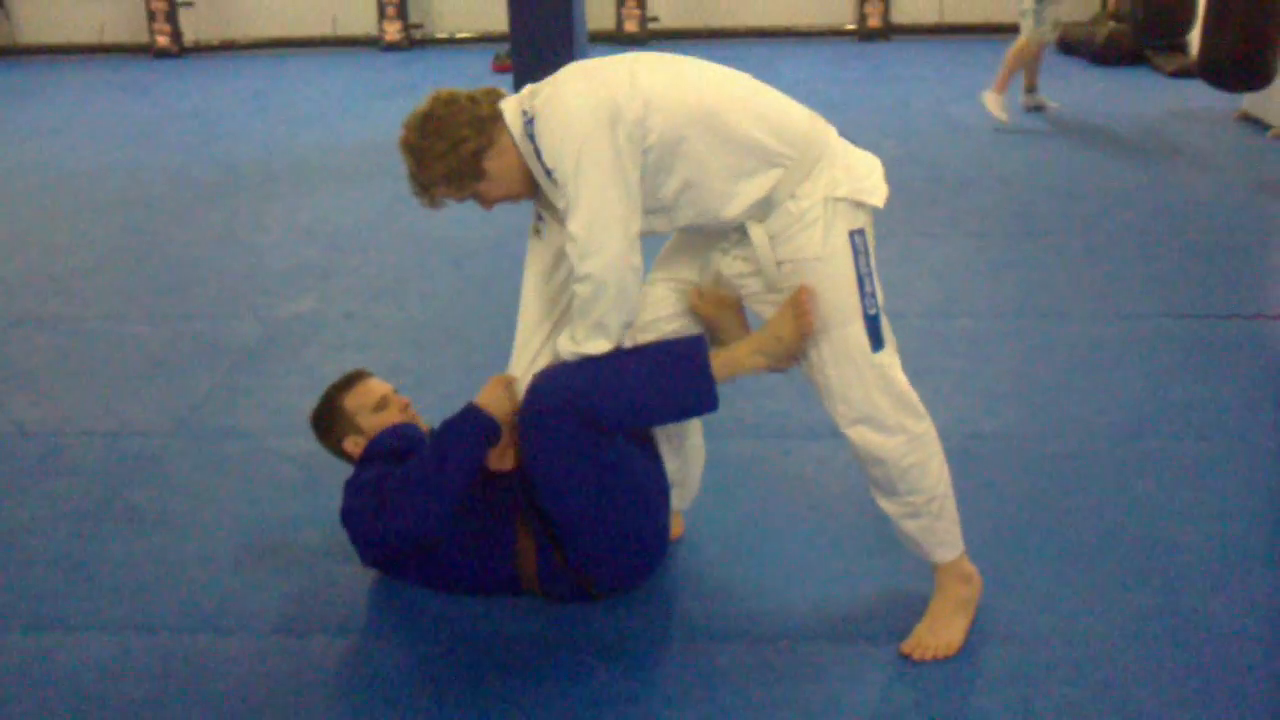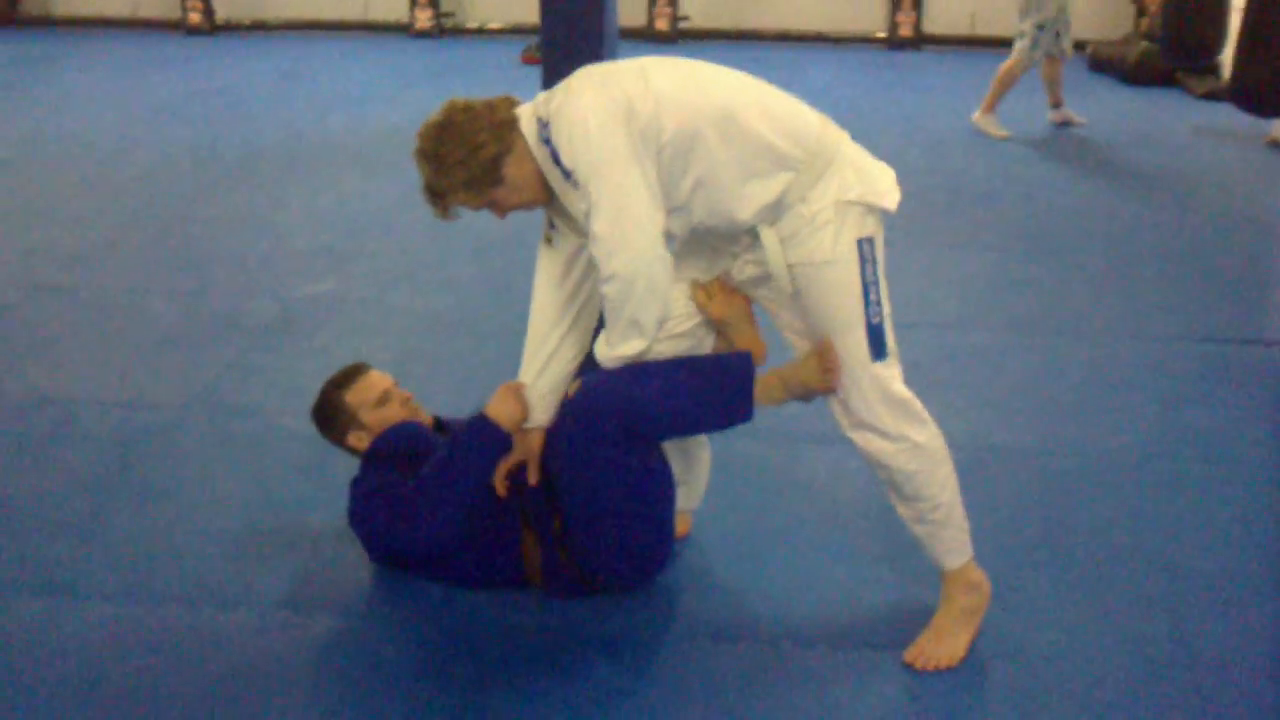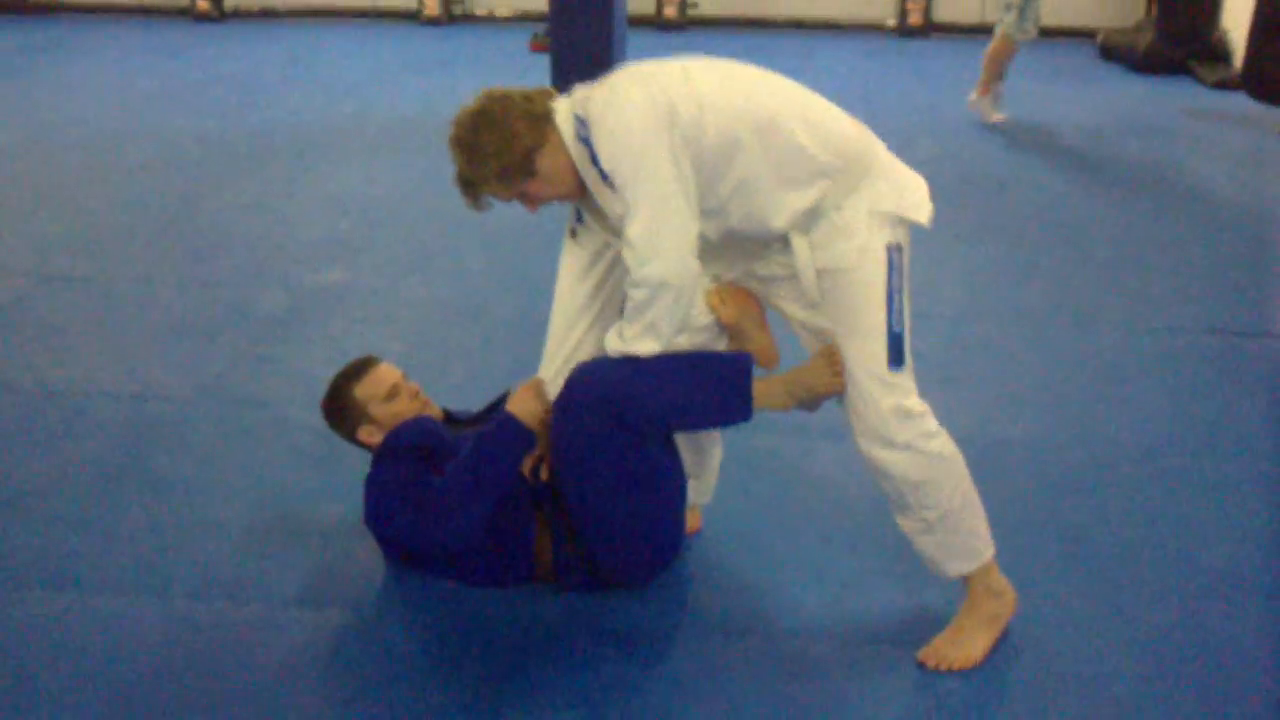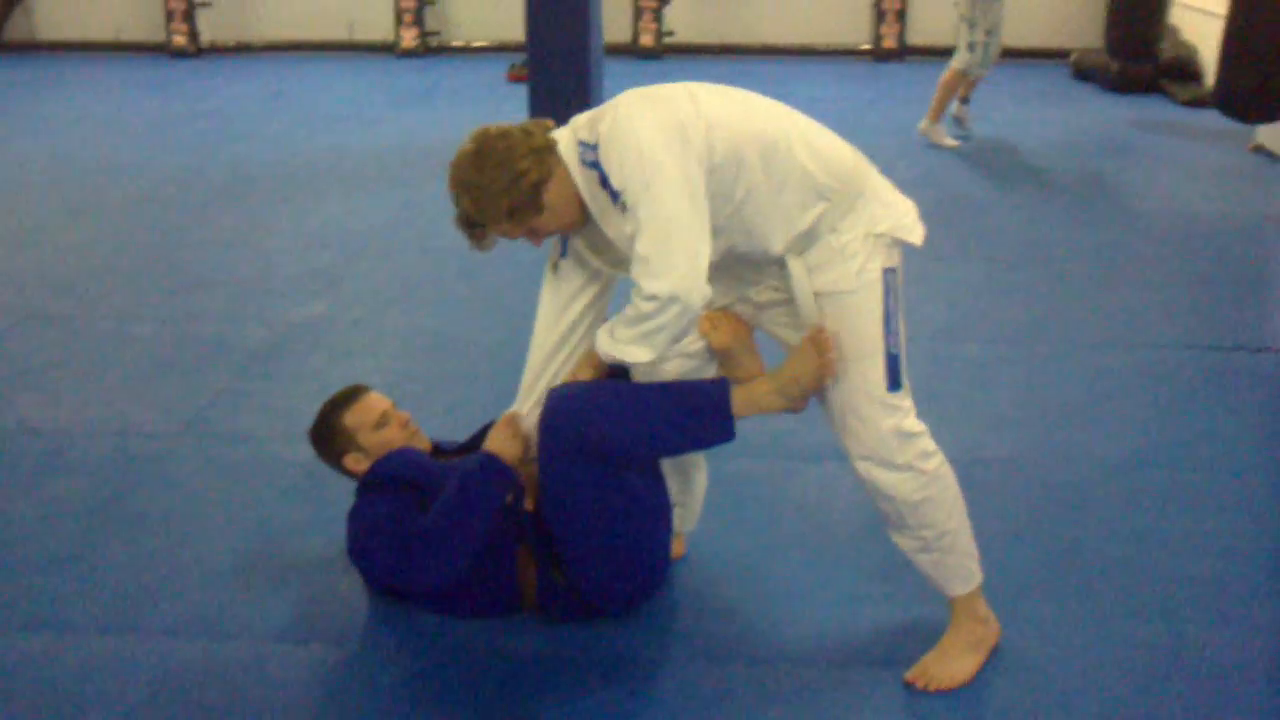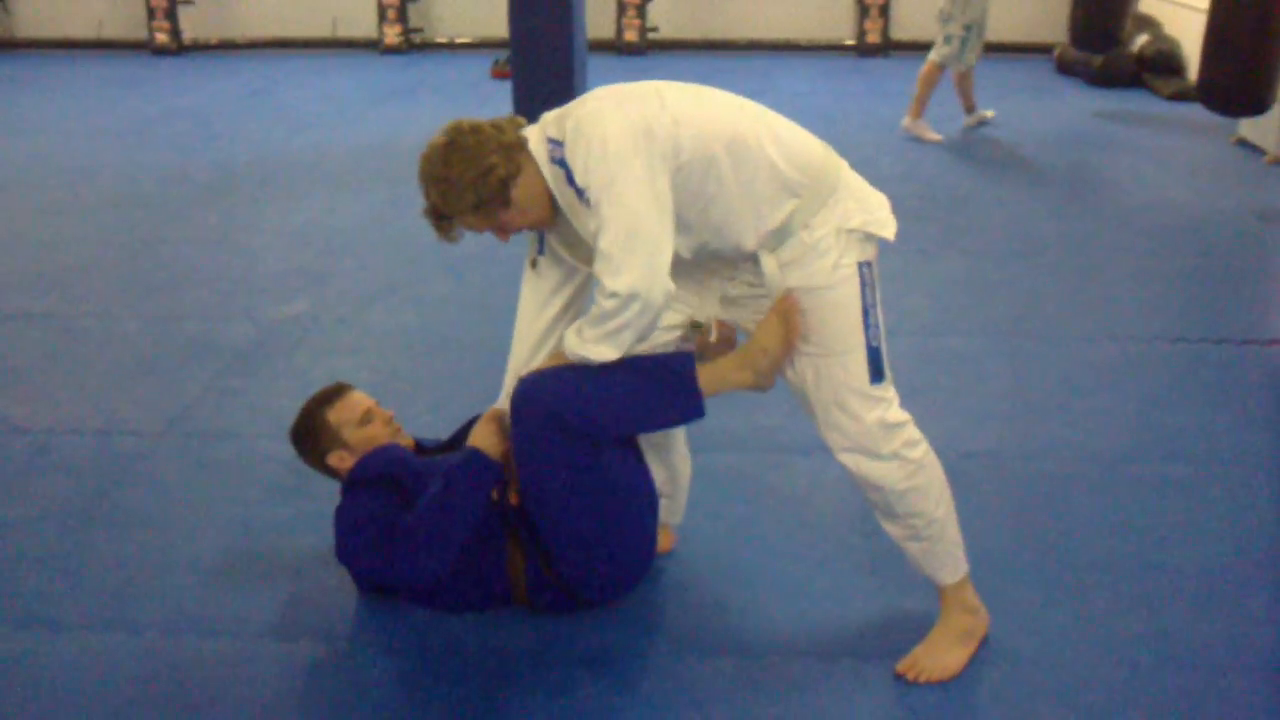
dt=0.3s
person 1, frame 1
left shoulder: (572, 120)
right shoulder: (547, 134)
left elbow: (607, 272)
right elbow: (552, 278)
left hip: (804, 200)
right hip: (725, 214)
left knee: (867, 402)
left ankle: (954, 574)
person 1, frame 2
left shoulder: (583, 121)
right shoulder: (558, 152)
left elbow: (635, 269)
right elbow: (563, 291)
left wrist: (610, 371)
right wrist: (535, 418)
left hip: (816, 202)
right hip: (732, 217)
left knee: (870, 401)
right knee: (660, 356)
left ankle: (961, 579)
person 1, frame 3
left shoulder: (626, 121)
right shoulder: (591, 149)
left elbow: (662, 275)
right elbow: (586, 285)
left wrist: (614, 367)
left hip: (846, 208)
right hip: (759, 219)
left knee: (884, 416)
right knee: (676, 351)
left ankle: (986, 588)
right ankle: (681, 506)
person 1, frame 4
left shoulder: (635, 144)
right shoulder: (579, 175)
left elbow: (674, 293)
right elbow: (566, 309)
left wrist: (597, 357)
left hip: (836, 234)
right hip: (744, 246)
left knee: (881, 438)
right knee: (663, 378)
left ankle: (972, 615)
right ankle: (665, 534)
person 1, frame 5
left shoulder: (603, 143)
right shoulder: (552, 173)
left elbow: (636, 292)
right elbow: (547, 302)
left wrist: (564, 360)
left hip: (810, 230)
left knee: (864, 428)
left ankle: (961, 605)
right ankle: (655, 526)
person 2, frame 1
left shoulder: (430, 455)
right shoulder: (371, 501)
right elbow: (418, 510)
left wrist: (511, 433)
right wrist: (480, 418)
left hip: (623, 503)
right hip: (611, 541)
right knee: (555, 396)
left ankle: (718, 328)
right ankle: (751, 354)
person 2, frame 2
left shoulder: (441, 436)
right shoulder: (377, 499)
right elbow: (424, 519)
right wrist: (491, 429)
left hip: (607, 495)
right hip: (606, 546)
right knee: (600, 400)
left ankle: (730, 342)
right ankle: (782, 383)
person 2, frame 3
left shoulder: (451, 431)
right shoulder: (391, 494)
right elbow: (451, 522)
right wrist: (513, 427)
left hip: (636, 492)
right hip: (619, 539)
right knee: (593, 387)
left ankle: (739, 340)
right ankle: (787, 388)
person 2, frame 4
left shoulder: (443, 459)
right shoulder: (376, 526)
right elbow: (434, 562)
right wrist: (494, 464)
left hip: (629, 523)
right hip: (602, 567)
right knee: (572, 413)
left ankle: (727, 359)
right ankle: (771, 392)
person 2, frame 5
left shoulder: (424, 457)
right shoulder: (362, 521)
right elbow: (423, 559)
right wrist: (478, 460)
left hip: (615, 513)
right hip: (594, 559)
right knee: (542, 397)
left ankle: (710, 350)
right ankle: (739, 370)
